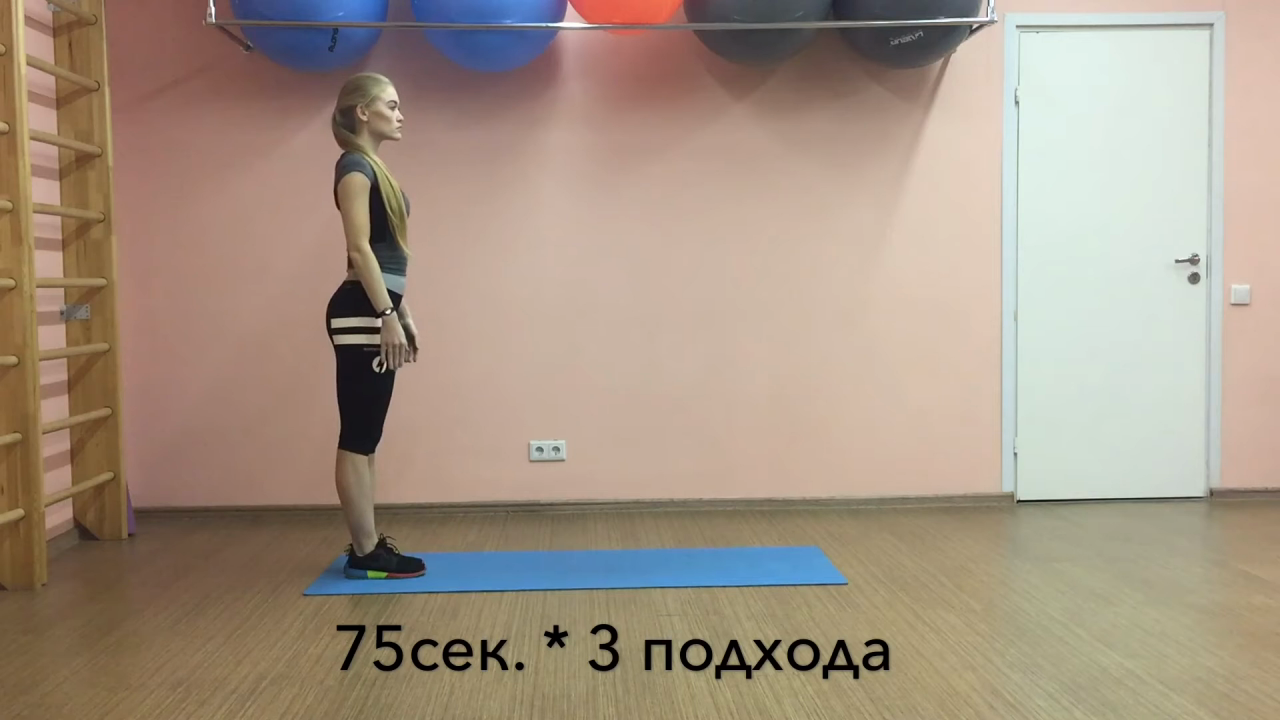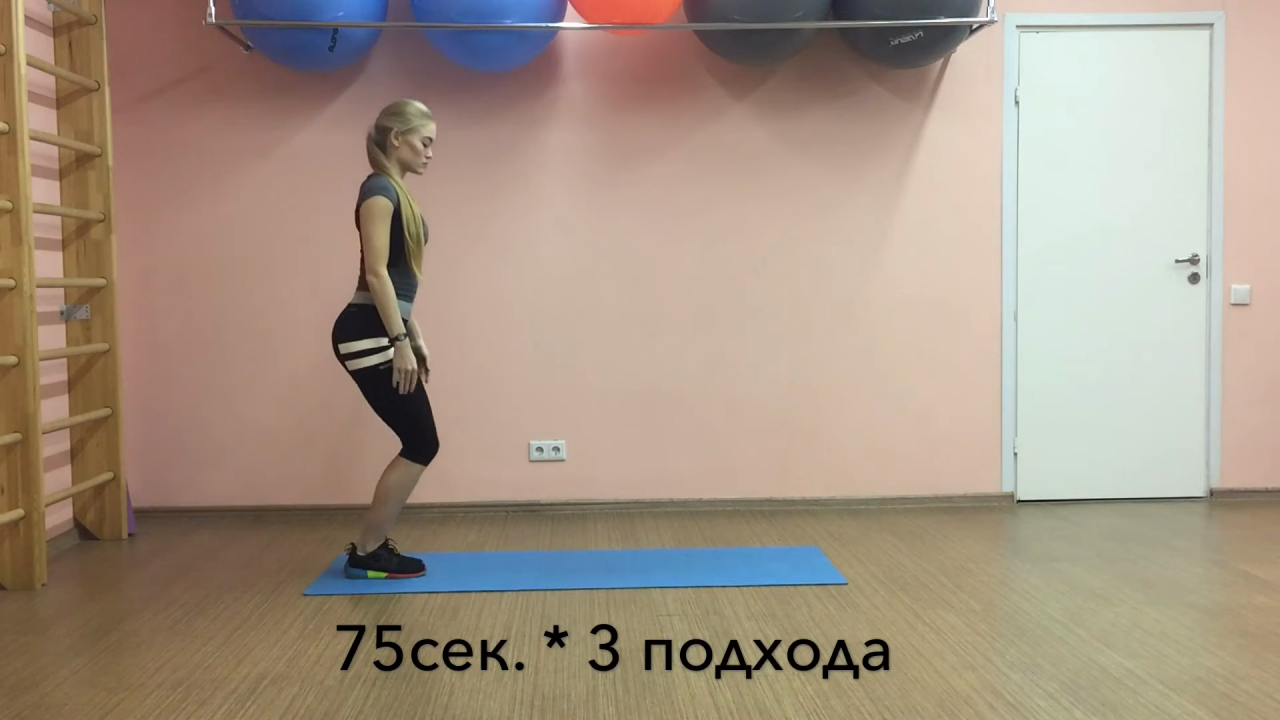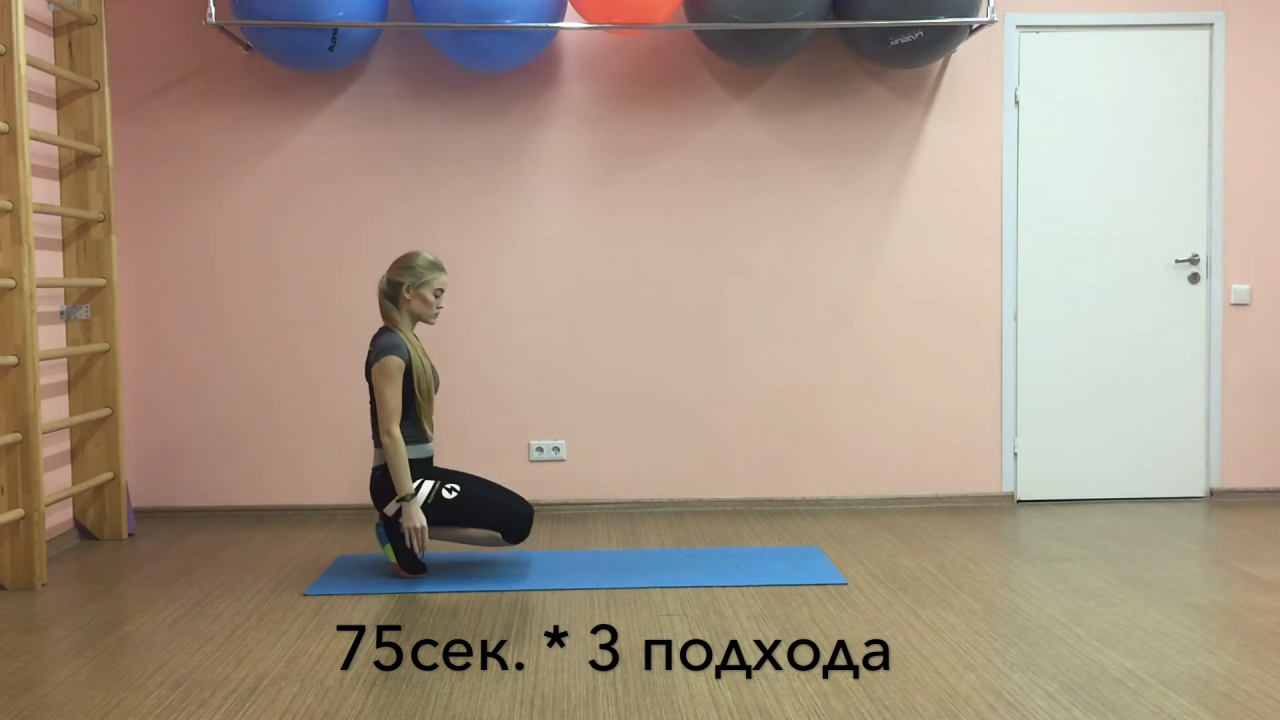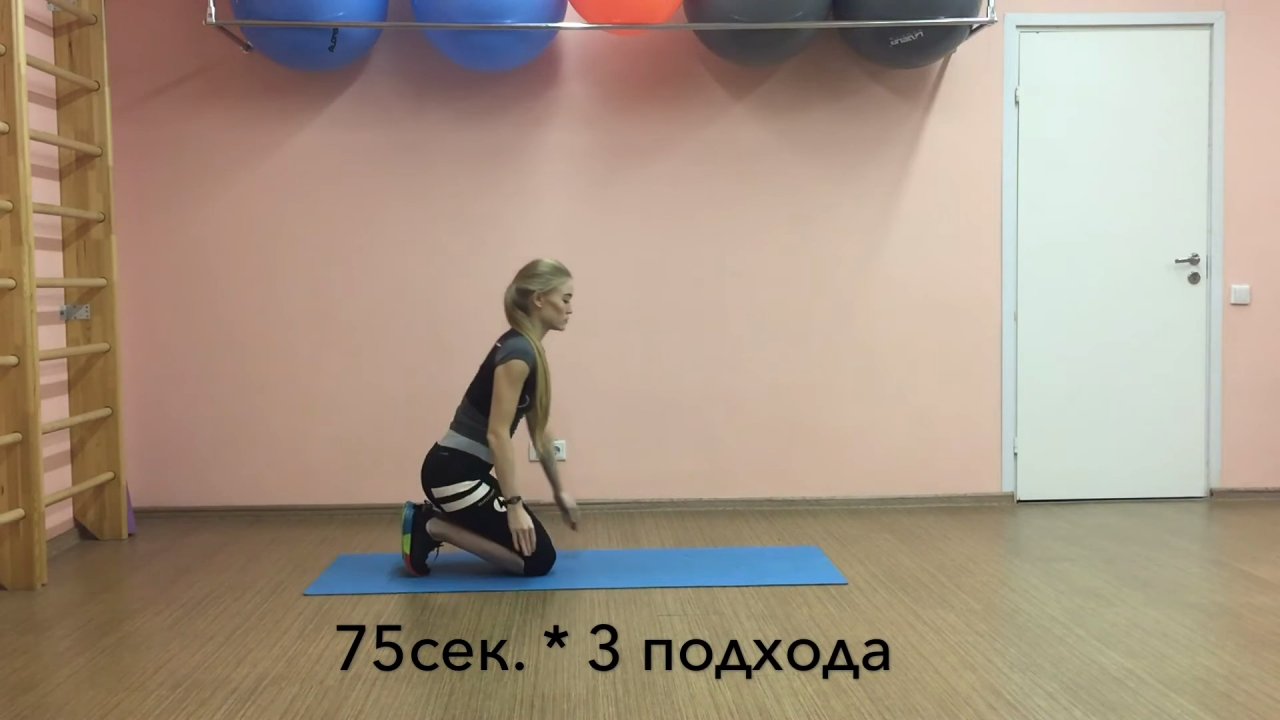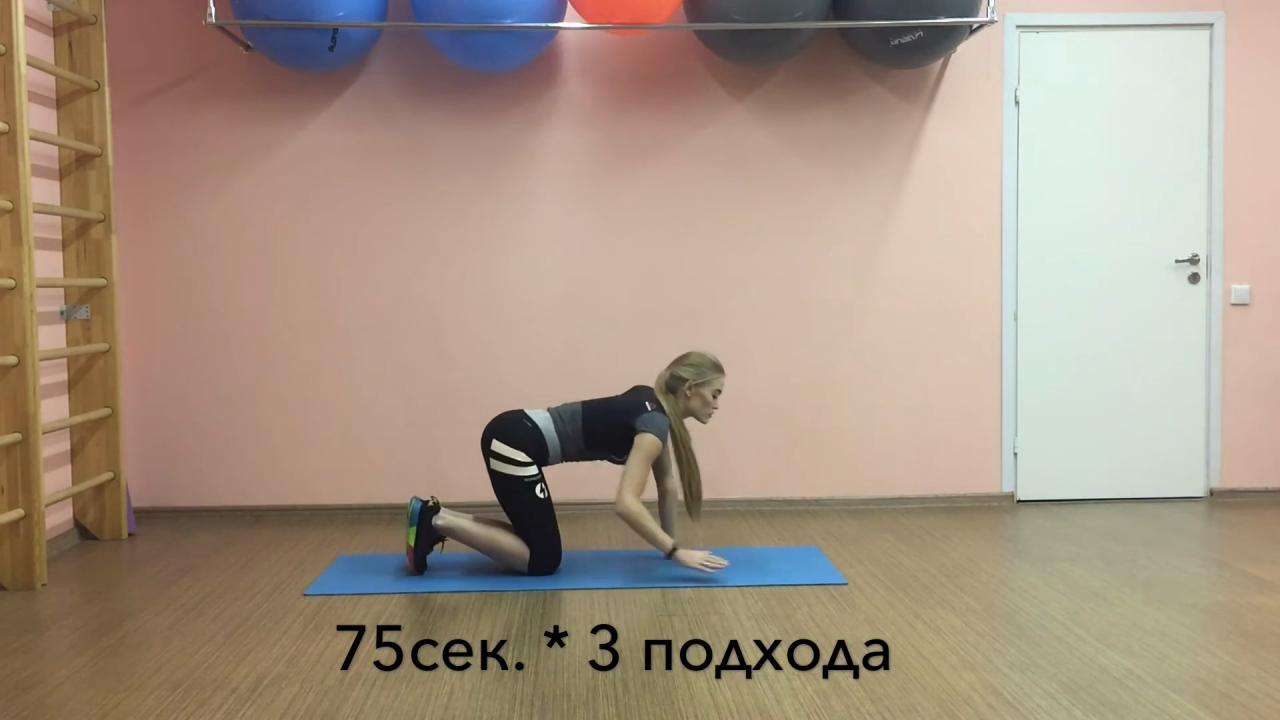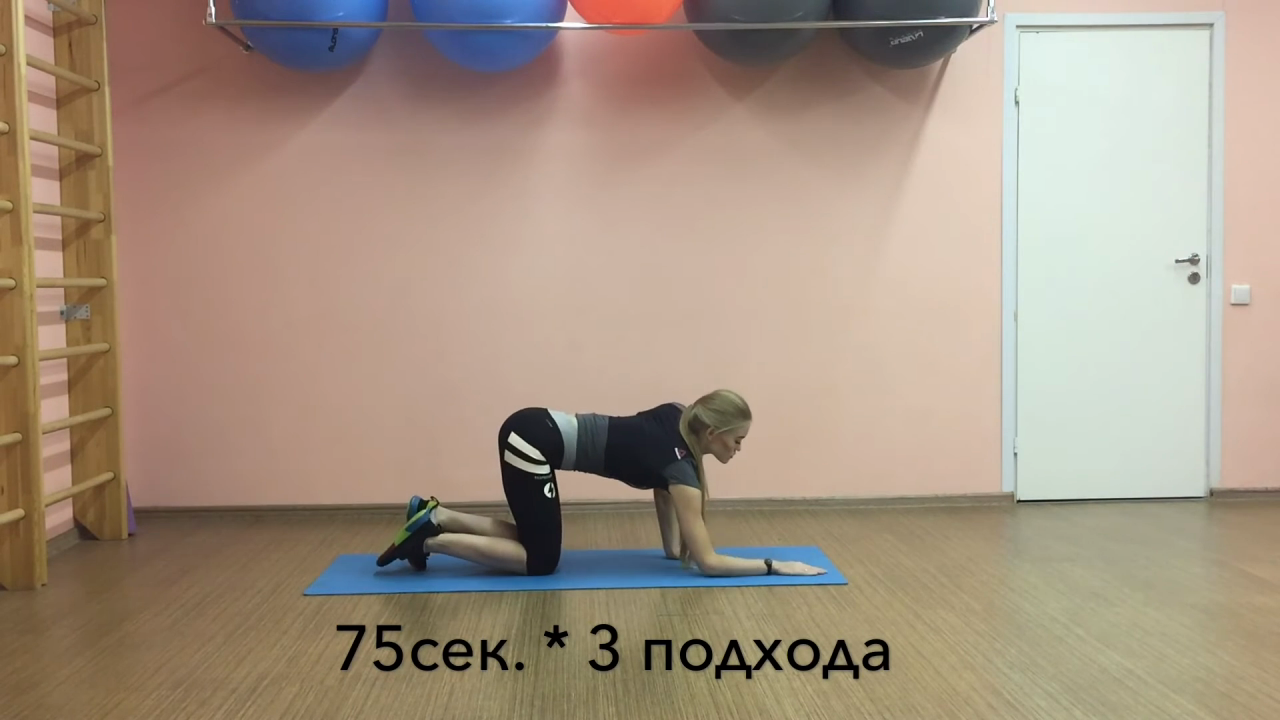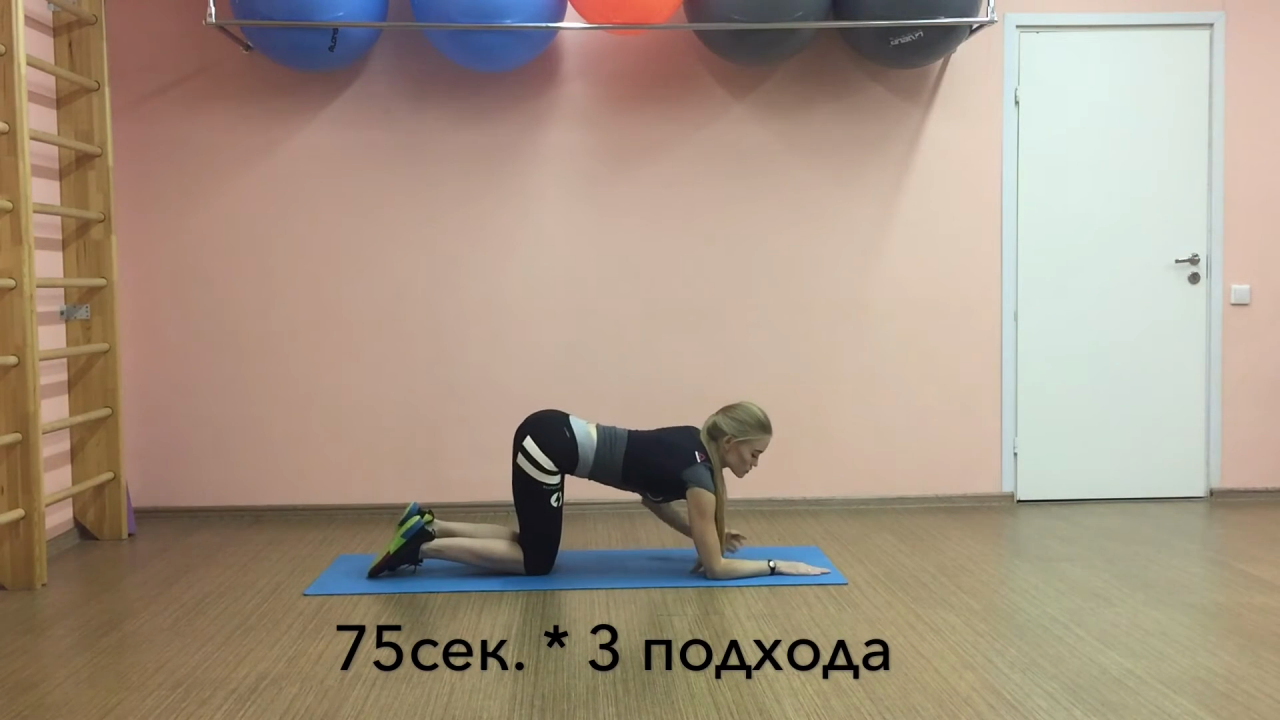
dt=0.7s
person 1, frame 1
left shoulder: (372, 167)
right shoulder: (355, 167)
right elbow: (360, 250)
left wrist: (404, 315)
right wrist: (388, 317)
left hip: (376, 311)
right hip: (361, 314)
left knee: (366, 437)
right knee: (357, 438)
left ankle: (369, 546)
right ankle: (365, 554)
person 1, frame 2
left shoulder: (395, 192)
right shoulder: (379, 190)
right elbow: (377, 274)
left wrist: (414, 335)
right wrist: (401, 344)
left hip: (378, 333)
right hip: (366, 335)
left knee: (419, 445)
right knee: (422, 444)
left ankle: (372, 547)
right ankle: (366, 554)
person 1, frame 3
left shoulder: (405, 341)
right shoulder: (390, 347)
right elbow: (390, 432)
right wrist: (409, 503)
left hip: (417, 471)
right hip: (400, 481)
left knee: (518, 513)
right knee: (516, 522)
left ankle: (408, 531)
right ankle: (404, 531)
person 1, frame 4
left shoulder: (528, 351)
right shoulder: (519, 352)
left elbow: (539, 429)
right elbow: (497, 434)
left wrist: (559, 490)
right wrist: (514, 505)
left hip: (461, 470)
right hip: (453, 472)
left knee: (535, 550)
right knee: (538, 560)
left ankle: (432, 522)
right ankle: (432, 528)
person 1, frame 5
left shoulder: (656, 408)
right shoulder: (655, 422)
left elbow: (666, 483)
right elbow: (626, 503)
left wrist: (675, 548)
right wrist: (676, 552)
left hip: (511, 436)
right hip: (514, 443)
left knee: (536, 542)
right knee: (544, 561)
left ankle: (437, 516)
right ankle: (439, 522)
person 1, frame 6
left shoulder: (676, 417)
right shoulder: (680, 464)
right elbow: (708, 561)
left wrist: (671, 548)
right wrist: (775, 566)
left hip: (531, 430)
right hip: (532, 441)
left knee: (535, 540)
right knee: (541, 561)
left ankle: (436, 517)
right ankle: (429, 538)
person 1, frame 7
left shoulder: (694, 440)
right shoulder: (700, 473)
left elbow: (651, 496)
right elbow: (716, 567)
left wrist: (710, 535)
right wrist: (777, 566)
left hip: (548, 432)
right hip: (549, 445)
left knee: (534, 545)
right knee: (537, 561)
left ankle: (428, 525)
right ankle: (424, 545)
